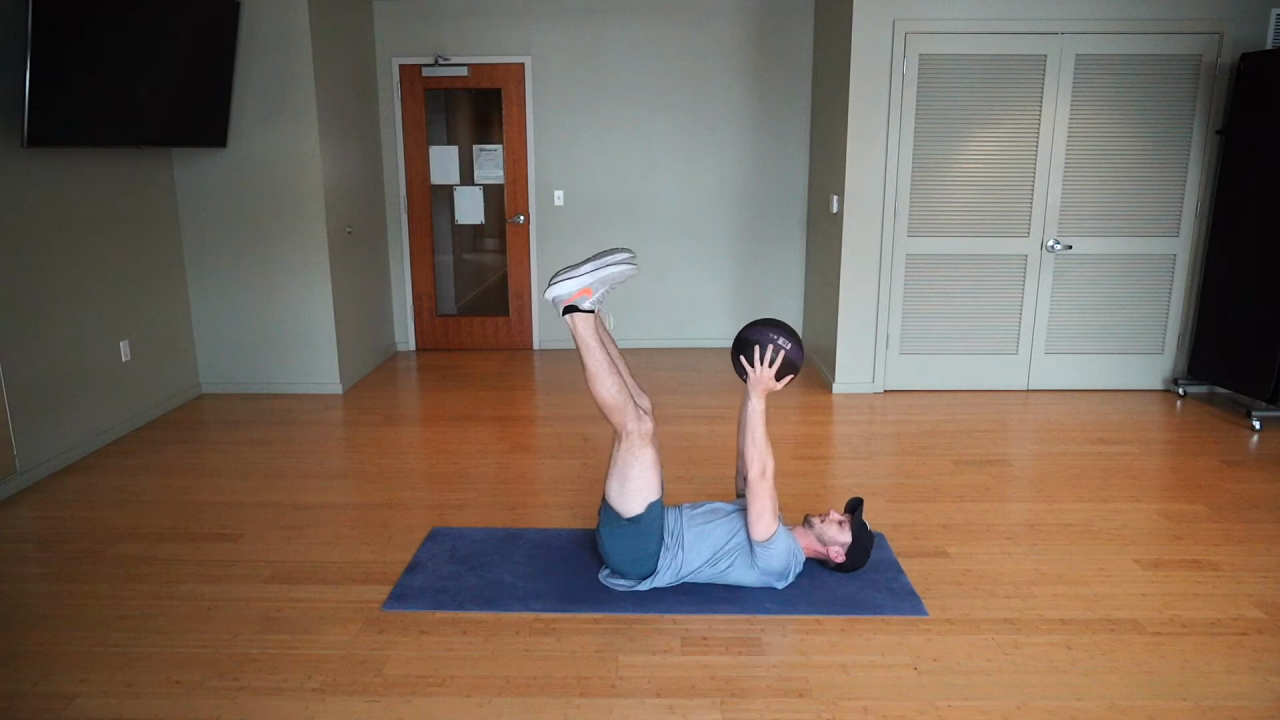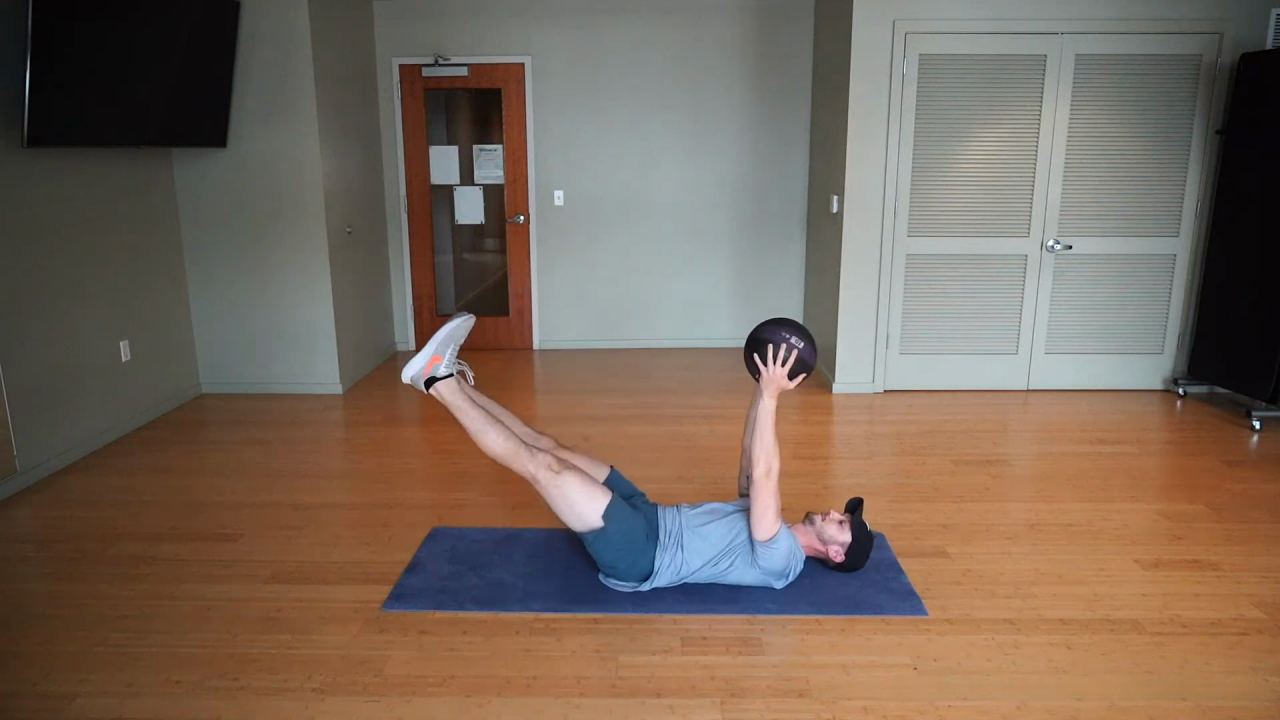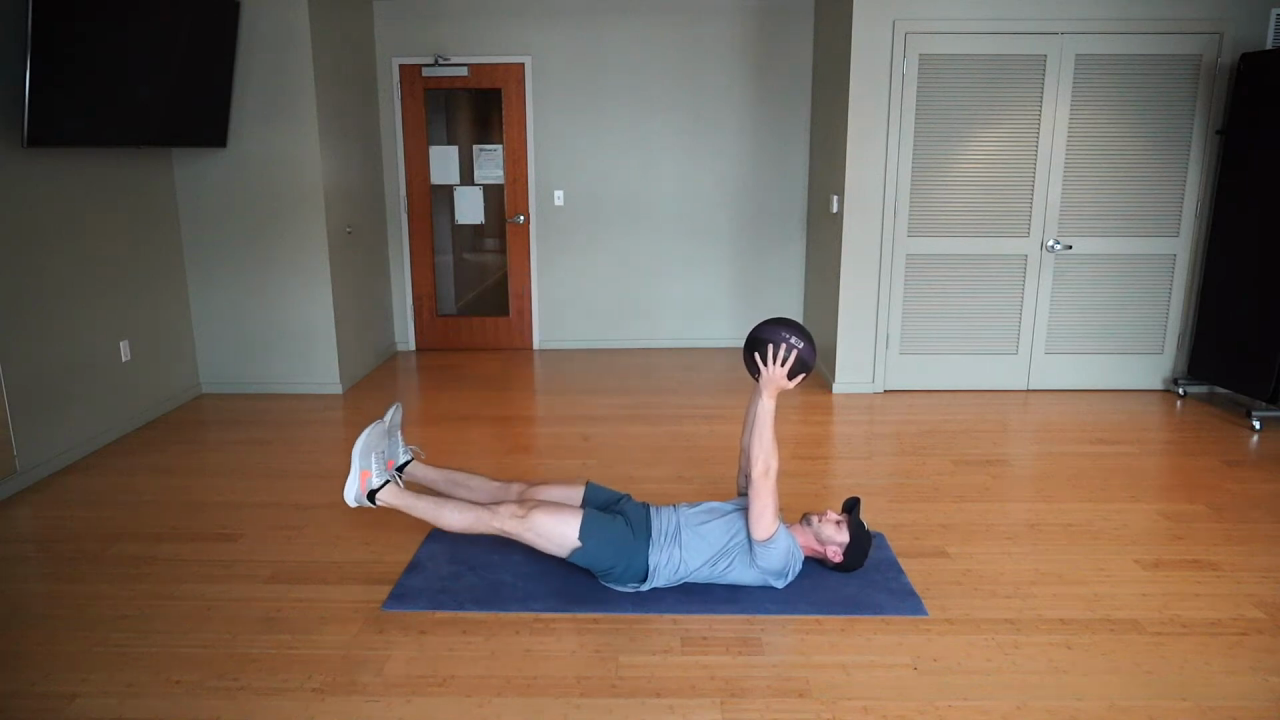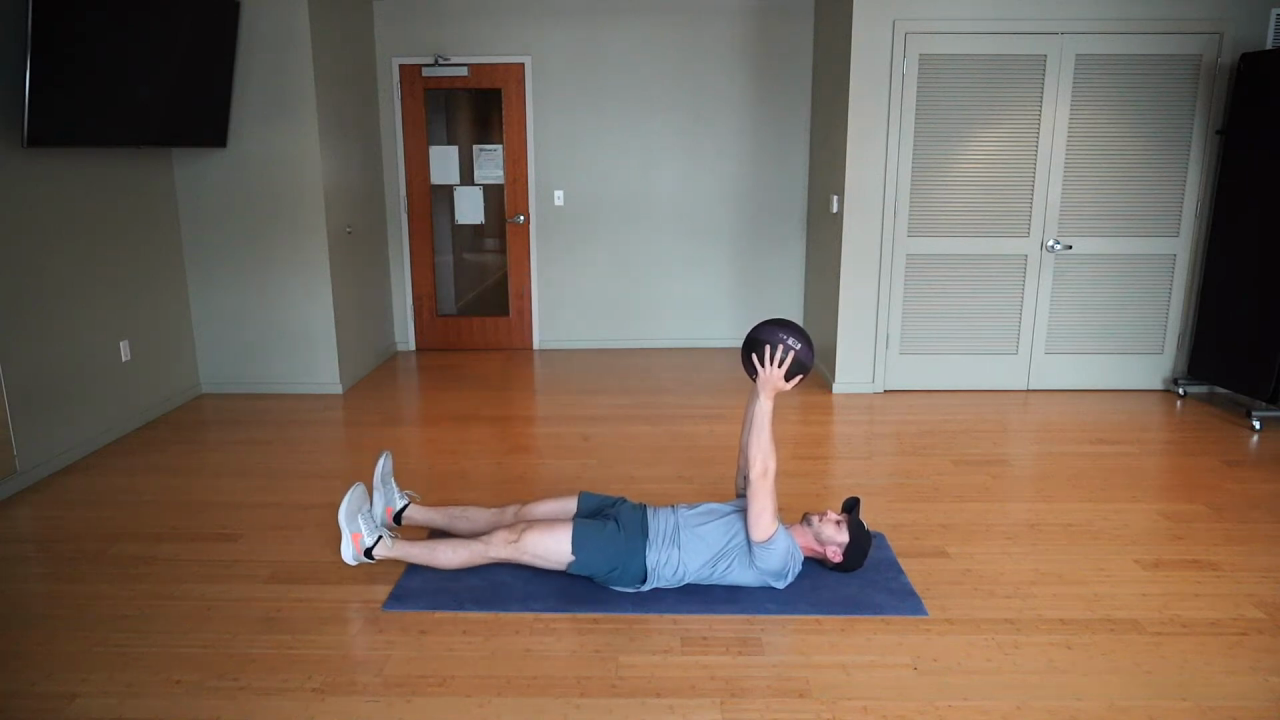
dt=1s
person 1, frame 1
left shoulder: (779, 560)
right shoulder: (770, 527)
left elbow: (759, 474)
right elbow: (746, 470)
left wrist: (757, 397)
right wrist: (754, 389)
left hip: (636, 554)
right hip: (651, 533)
left knee: (635, 426)
right knee: (638, 410)
left ankle: (580, 310)
right ankle: (584, 307)
person 1, frame 2
left shoulder: (780, 559)
right shoulder: (773, 532)
left elbow: (765, 475)
right elbow: (751, 464)
left wrist: (770, 397)
right wrist: (763, 391)
left hip: (638, 554)
right hip: (649, 521)
left knee: (541, 463)
right knee: (550, 449)
left ankle: (441, 383)
right ankle: (453, 382)
person 1, frame 3
left shoulder: (778, 560)
right shoulder: (768, 527)
left elbow: (763, 475)
right elbow: (749, 465)
left wrist: (770, 396)
right wrist: (762, 392)
left hip: (634, 554)
right hip: (639, 519)
left knee: (509, 517)
right knee: (520, 492)
left ankle: (384, 493)
right ankle: (406, 469)
person 1, frame 4
left shoulder: (777, 560)
right shoulder: (766, 527)
left elbow: (761, 476)
right elbow: (747, 470)
left wrist: (767, 398)
right wrist: (759, 394)
left hip: (632, 556)
right hip: (636, 520)
left knee: (503, 543)
right knee: (515, 514)
left ankle: (378, 546)
right ankle: (404, 510)
